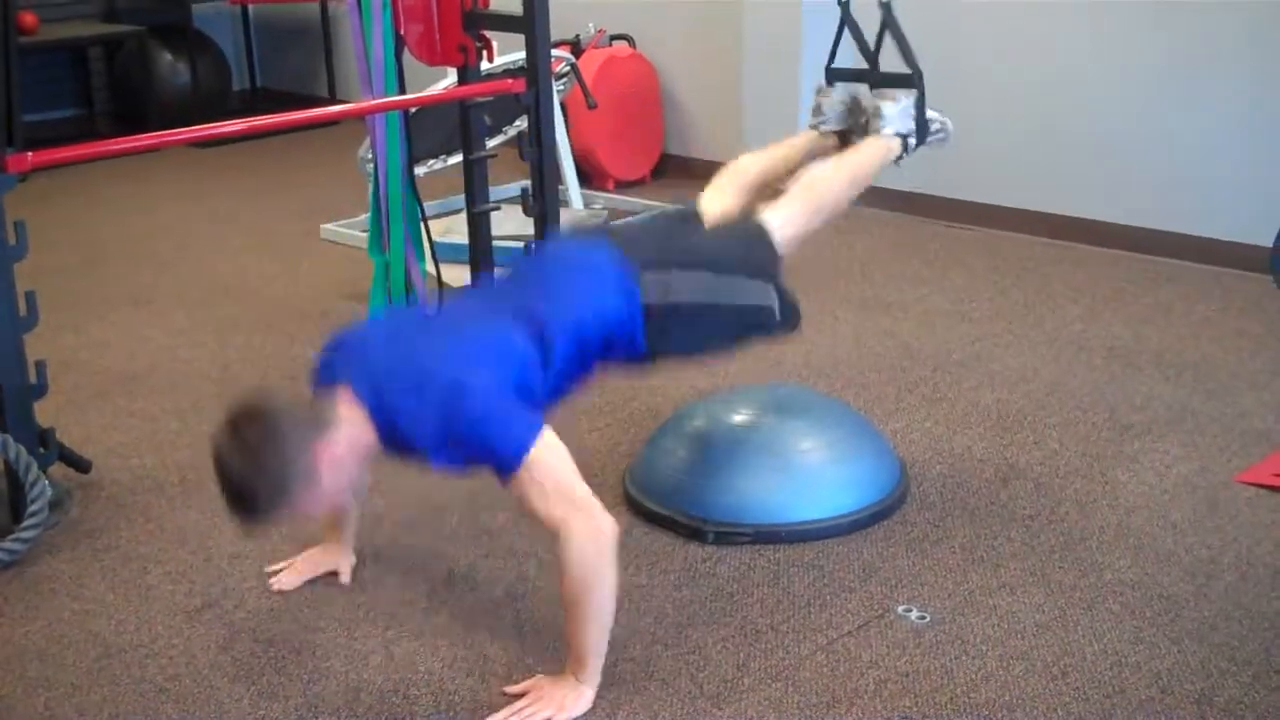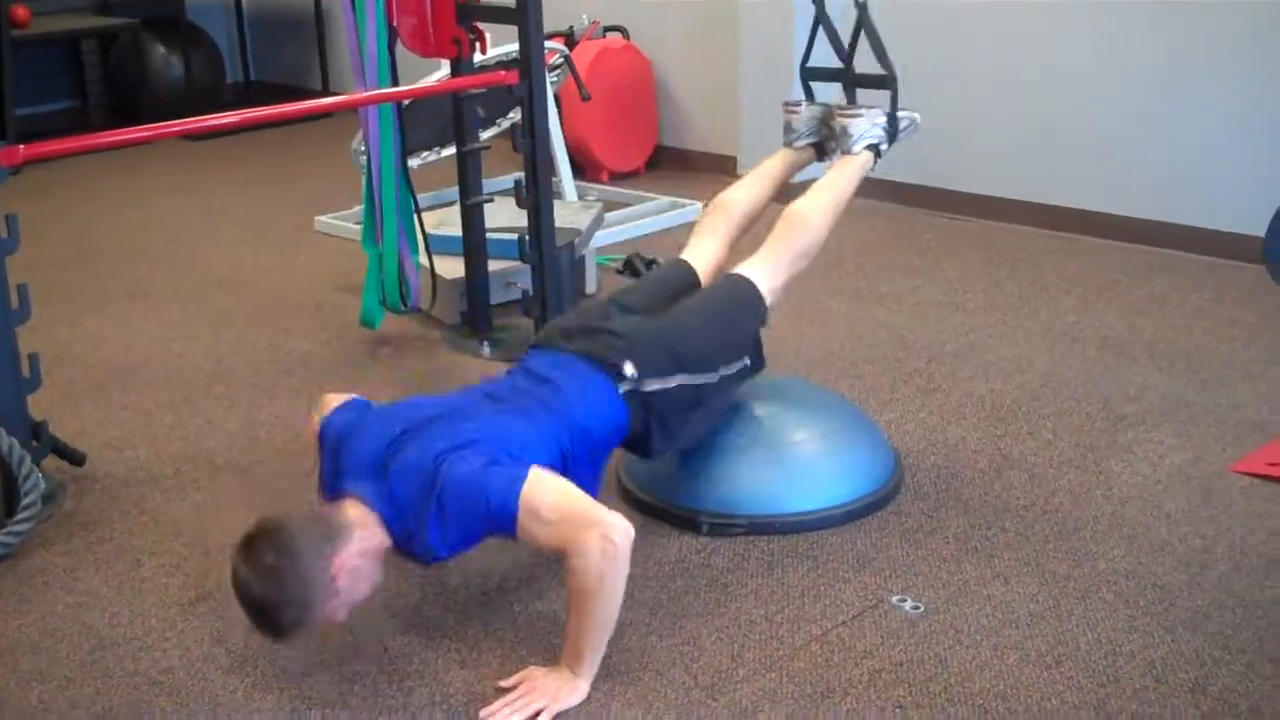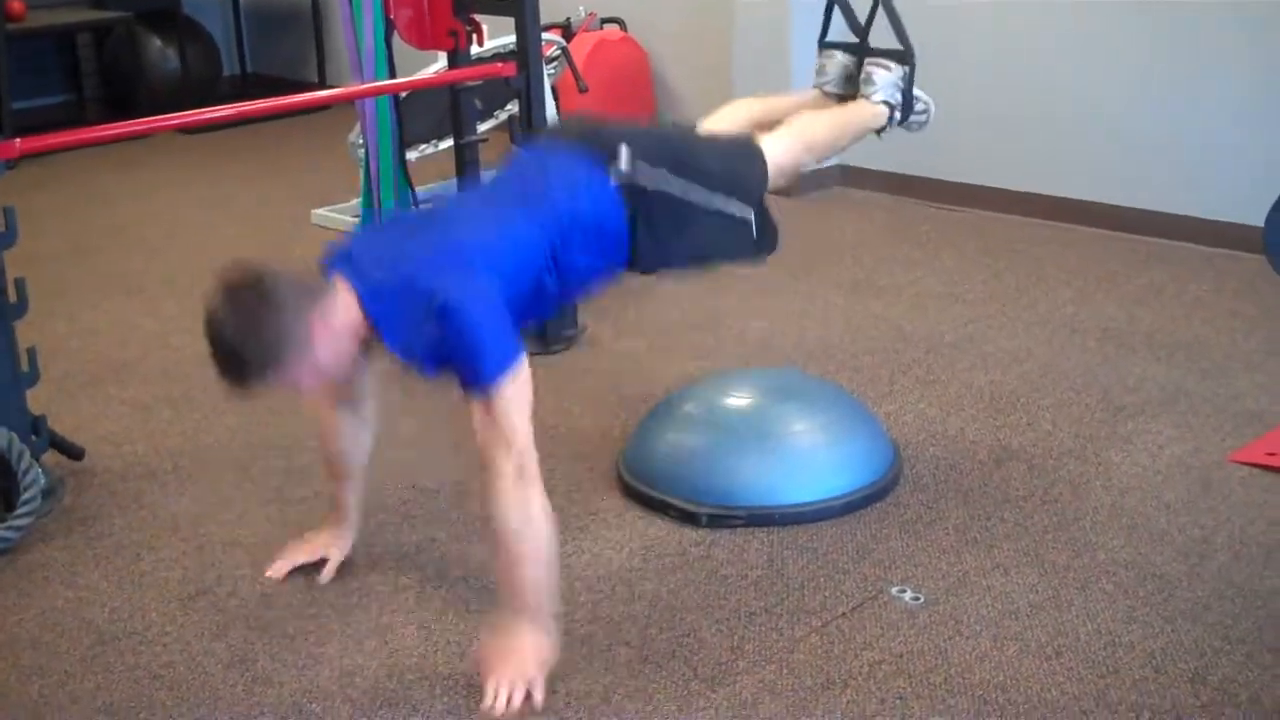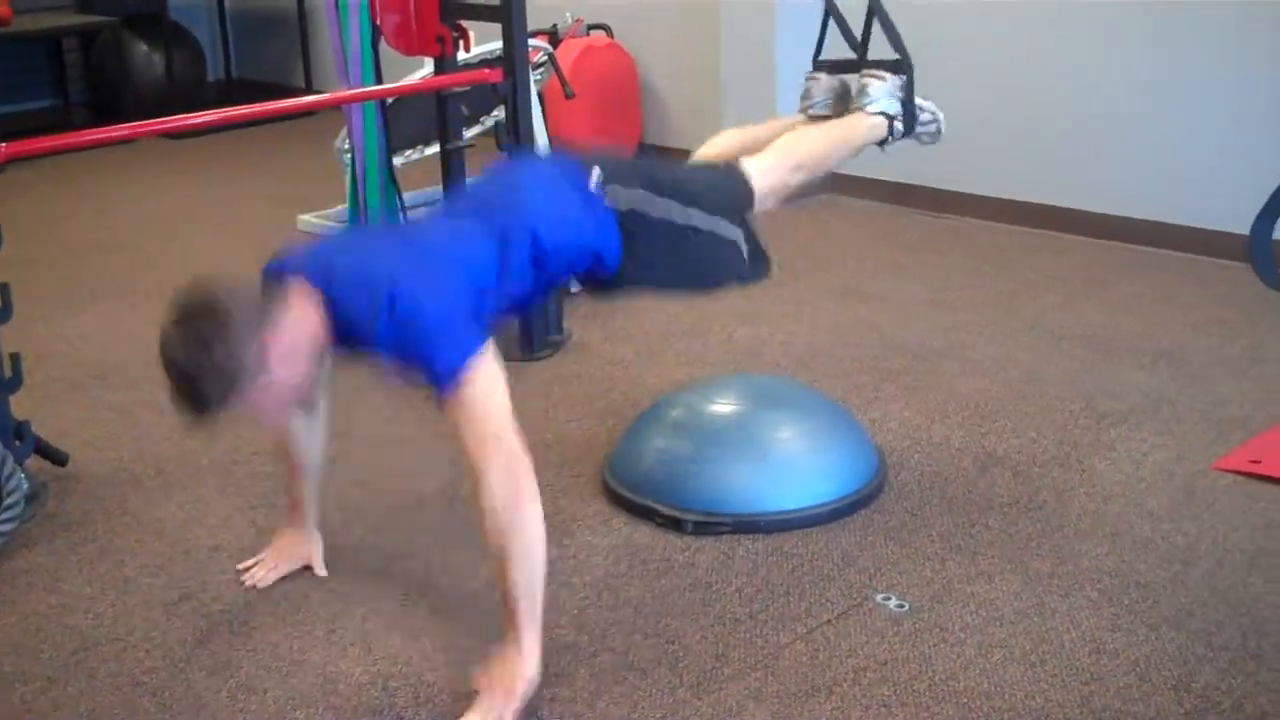
dt=0.3s
person 1, frame 1
left shoulder: (454, 408)
right shoulder: (341, 368)
left elbow: (586, 529)
right wrist: (337, 541)
left hip: (633, 299)
right hip: (565, 270)
left knee: (774, 233)
right knee: (711, 215)
left ankle: (890, 131)
right ankle: (829, 124)
person 1, frame 2
left shoulder: (451, 489)
right shoulder: (348, 449)
left elbow: (608, 537)
right elbow: (329, 400)
right wrist: (328, 540)
left hip: (624, 387)
right hip: (564, 353)
left knee: (762, 276)
right knee: (699, 259)
left ankle: (860, 143)
right ankle: (803, 141)
person 1, frame 3
left shoulder: (449, 304)
right shoulder: (337, 288)
left elbow: (513, 474)
right elbow: (345, 401)
left wrist: (532, 629)
right wrist: (341, 523)
left hip: (622, 195)
right hip: (563, 162)
left knee: (760, 167)
right knee: (711, 142)
left ankle: (876, 99)
right ankle: (828, 87)
person 1, frame 4
left shoulder: (405, 307)
right shoulder: (289, 292)
left elbow: (505, 473)
right elbow: (304, 402)
left wrist: (523, 649)
right wrist: (301, 527)
left hip: (596, 215)
right hip: (535, 191)
left knee: (752, 185)
right knee: (703, 168)
left ankle: (876, 112)
right ankle: (820, 105)
